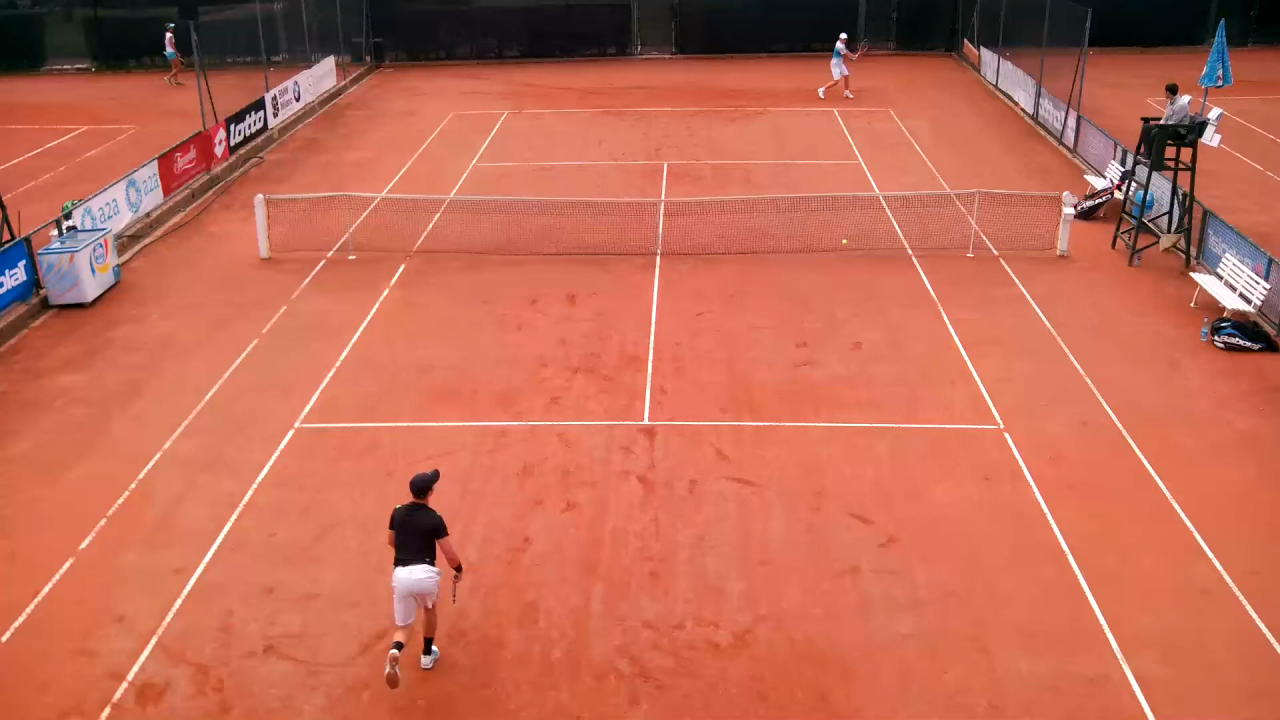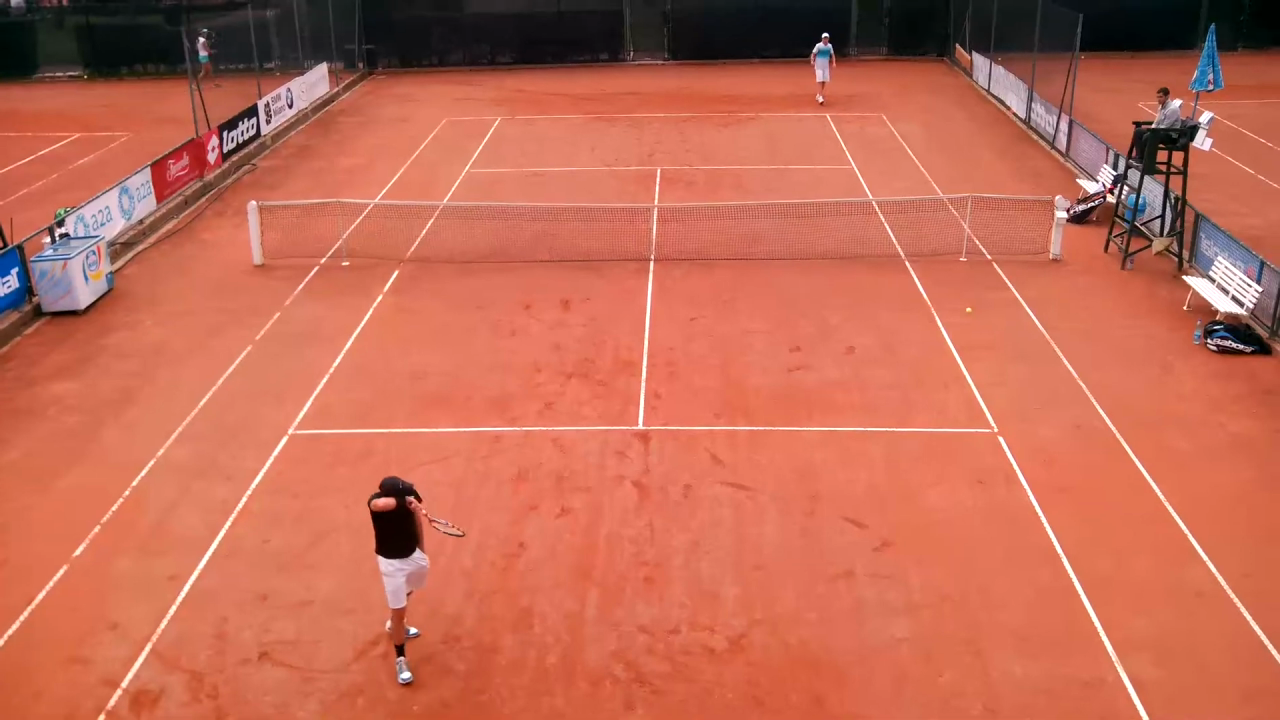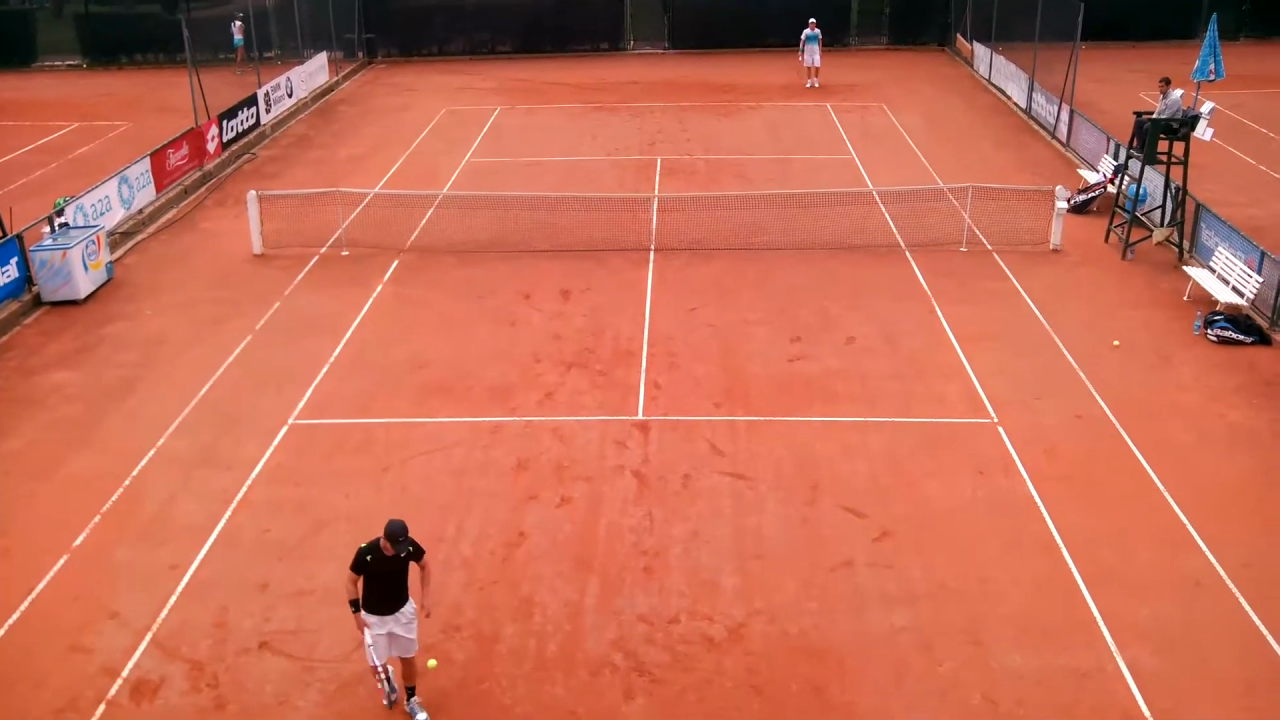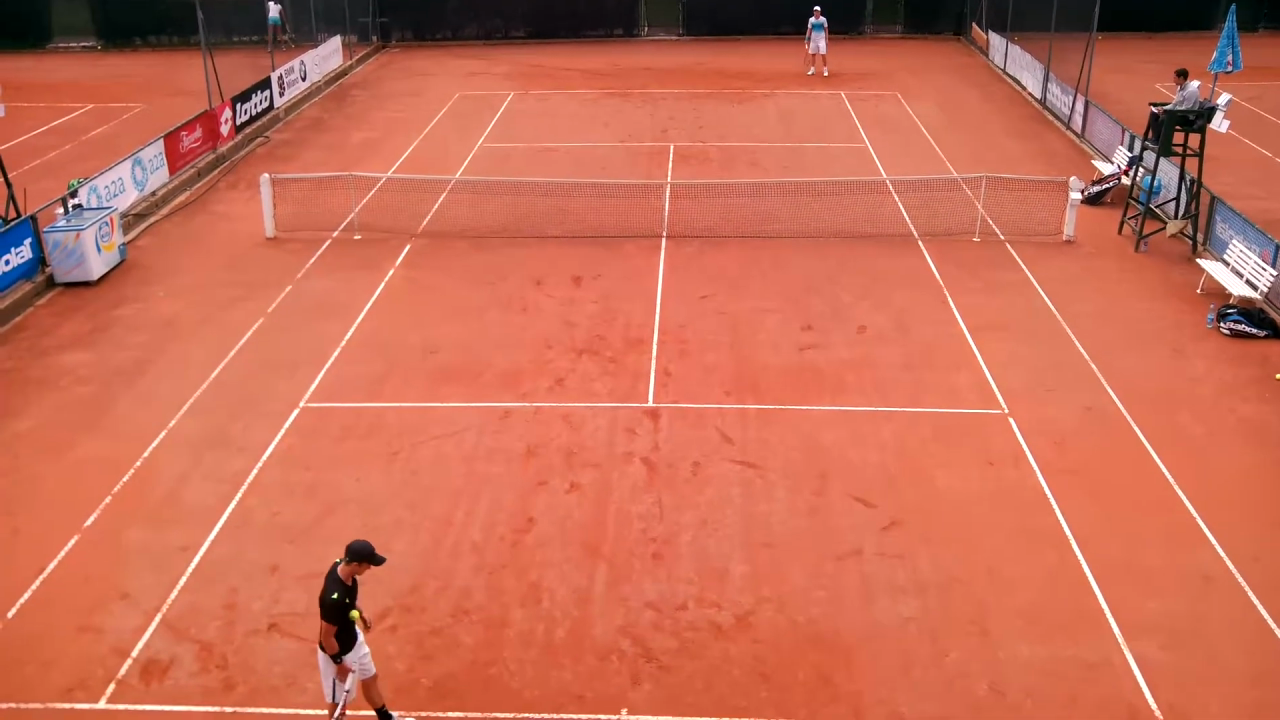
dt=1s
person 1, frame 1
left shoulder: (398, 513)
right shoulder: (434, 519)
right elbow: (450, 555)
right wrist: (459, 571)
left hip: (401, 575)
right hip: (425, 574)
left knee: (403, 627)
right knee: (429, 608)
left ankle: (395, 652)
right ankle: (427, 654)
person 1, frame 2
left shoulder: (410, 494)
right shoulder: (378, 500)
right elbow: (380, 504)
left wrist: (421, 548)
right wrist: (405, 501)
left hip: (413, 555)
right hip: (391, 562)
left knee: (406, 593)
right knee: (399, 611)
left ankle: (394, 625)
right ankle: (401, 660)
person 1, frame 3
left shoulder: (410, 546)
right shoulder: (366, 552)
left elbow: (424, 567)
right elbow: (351, 582)
left wrist: (425, 598)
right wrist: (357, 613)
left hip: (403, 611)
right hip: (373, 617)
left knee: (408, 659)
right knee: (377, 667)
left ankle: (411, 700)
right ankle: (387, 676)
person 1, frame 4
left shoulder: (340, 566)
right shoulder: (334, 598)
right elbow: (326, 637)
left wrist: (360, 613)
right wrist: (339, 664)
left hip: (354, 639)
right hip: (337, 652)
left knee: (370, 679)
right knee: (340, 699)
